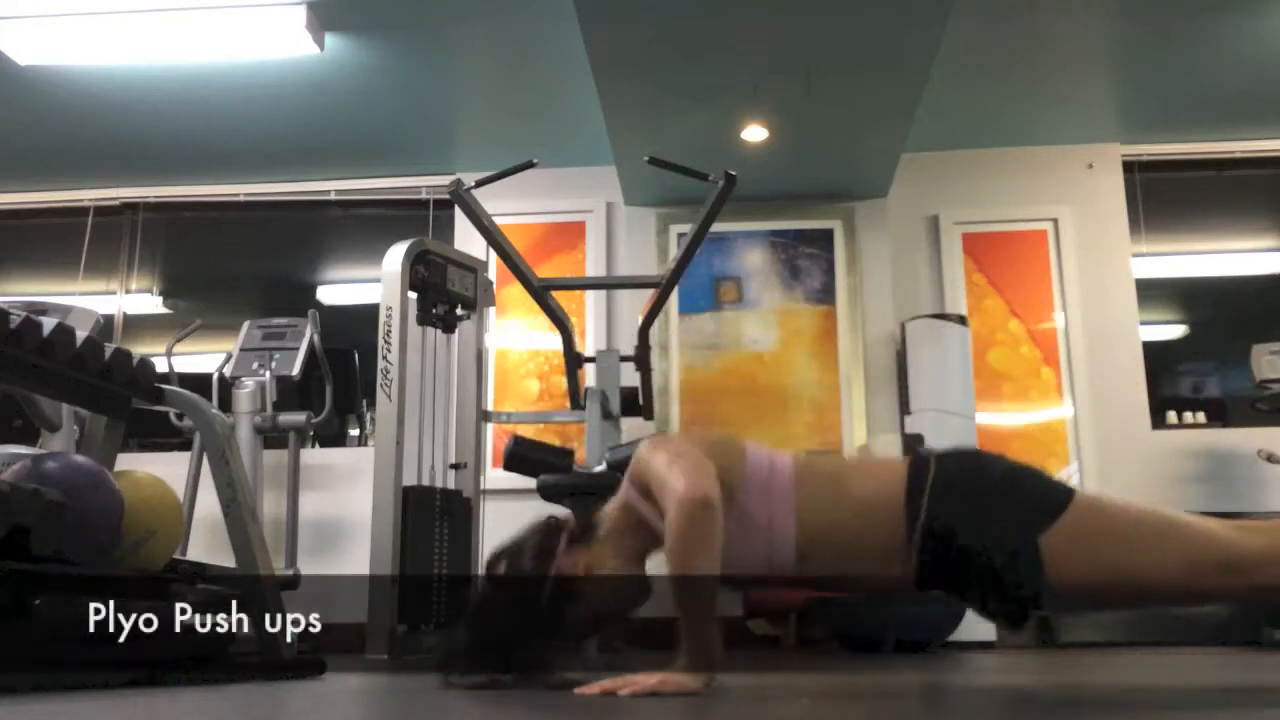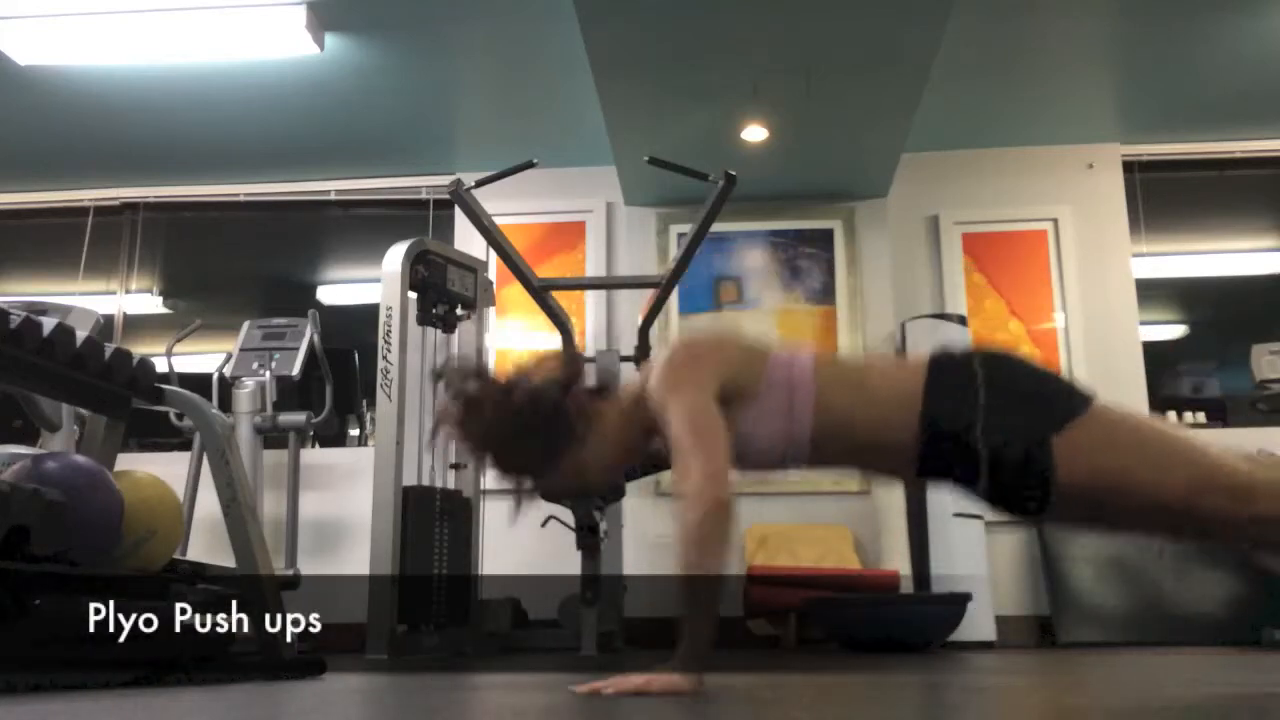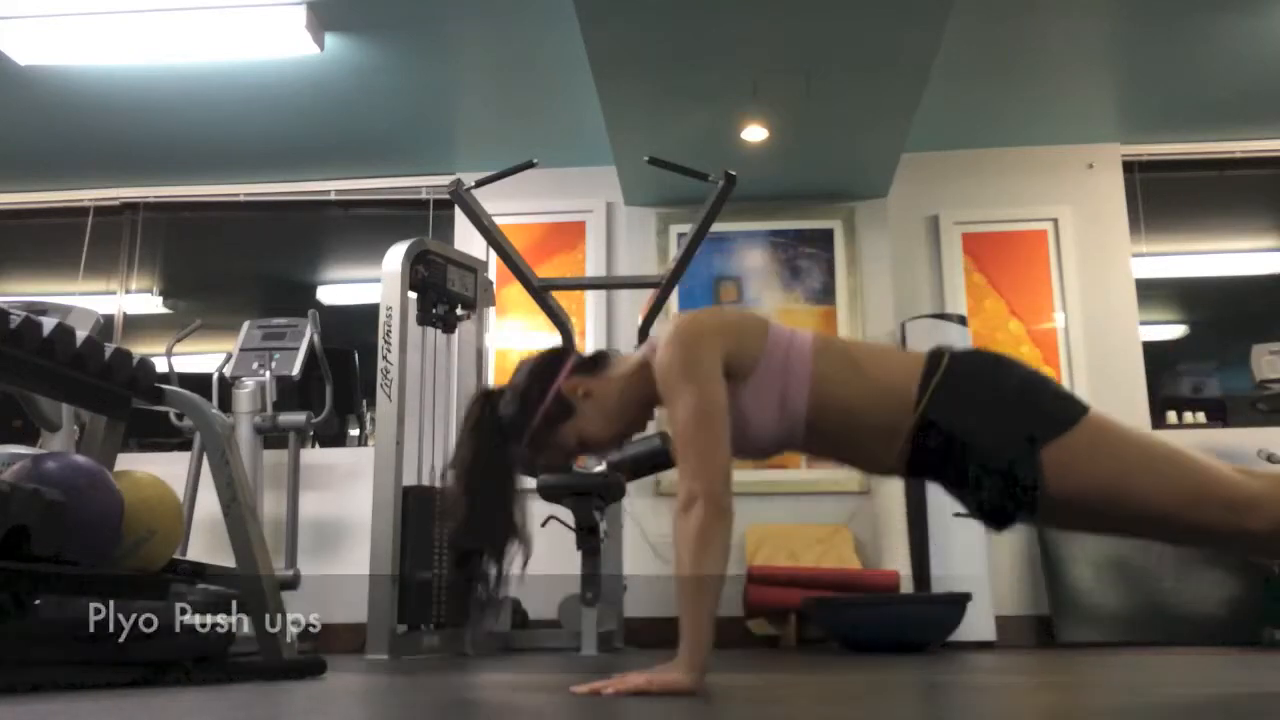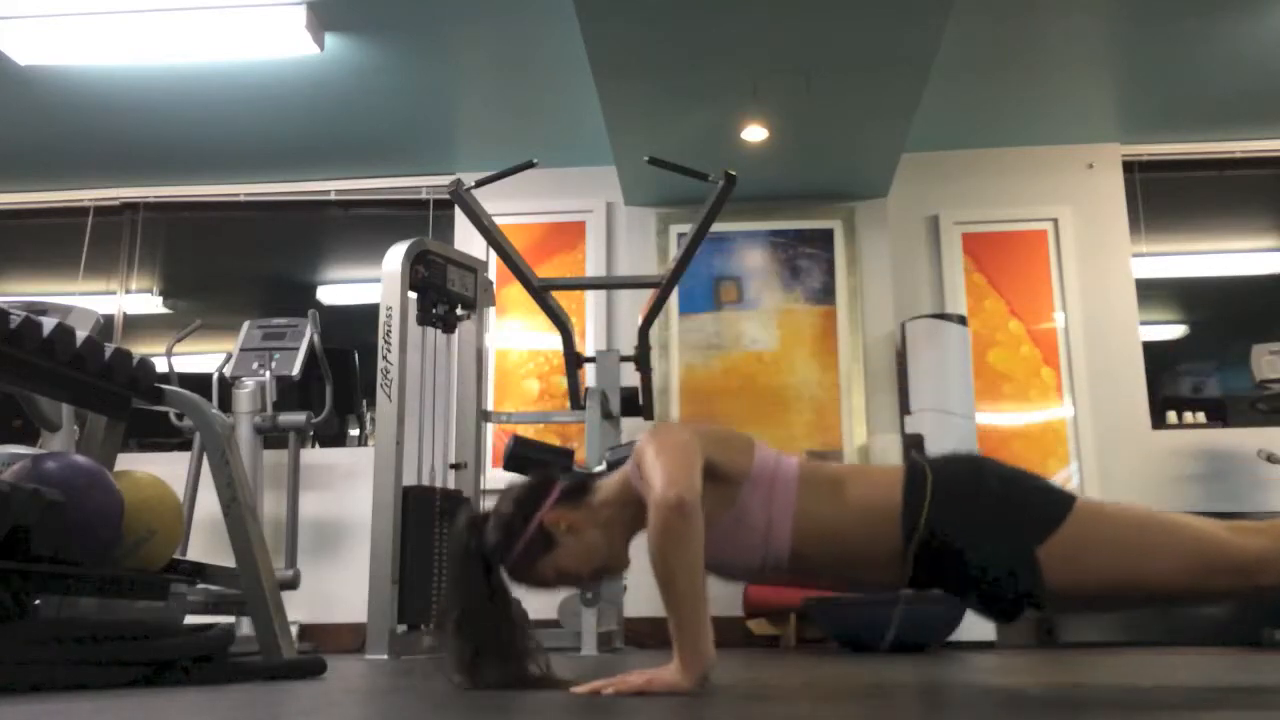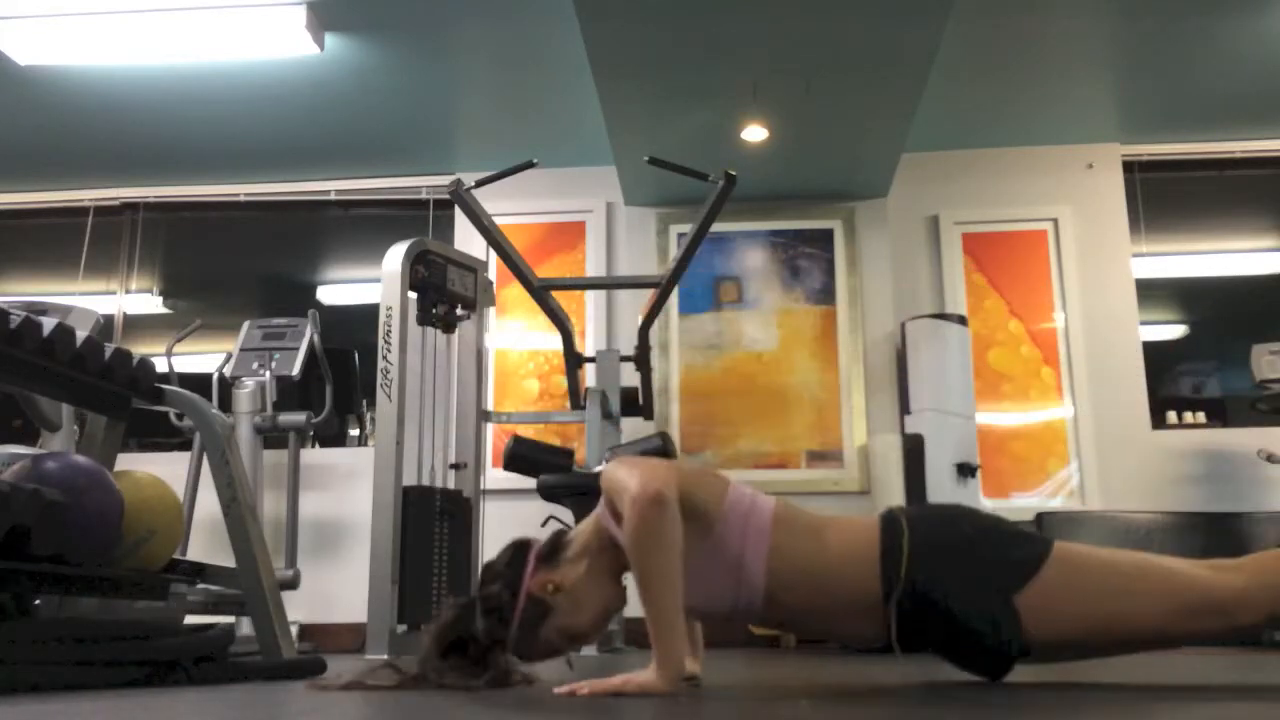
dt=1s
person 1, frame 1
left shoulder: (652, 465)
right shoulder: (653, 523)
left elbow: (700, 509)
left wrist: (694, 666)
left hip: (966, 517)
right hip: (945, 532)
person 1, frame 2
left shoulder: (675, 379)
right shoulder: (670, 400)
left elbow: (710, 500)
right elbow: (711, 510)
left wrist: (687, 663)
left hip: (980, 421)
right hip: (968, 433)
person 1, frame 3
left shoulder: (681, 349)
right shoulder: (671, 382)
left elbow: (706, 502)
right elbow: (705, 505)
left wrist: (689, 664)
right wrist: (688, 649)
left hip: (975, 416)
right hip: (949, 433)
person 1, frame 4
left shoulder: (656, 450)
right shoulder: (645, 495)
left elbow: (676, 505)
left wrist: (689, 664)
right wrist: (691, 653)
left hip: (961, 522)
right hip: (941, 527)
person 1, frame 5
left shoulder: (620, 486)
right shoulder: (631, 549)
left elbow: (656, 499)
left wrist: (665, 667)
right wrist: (684, 650)
left hip: (941, 578)
right hip: (921, 577)
